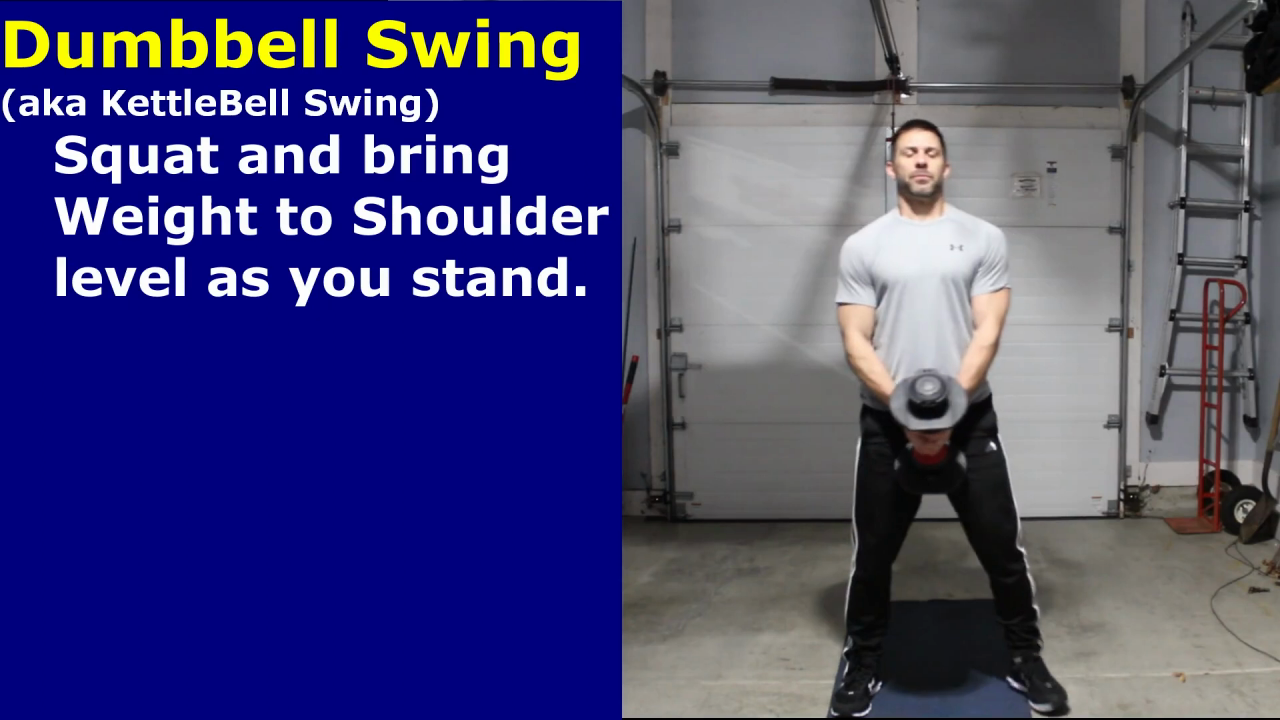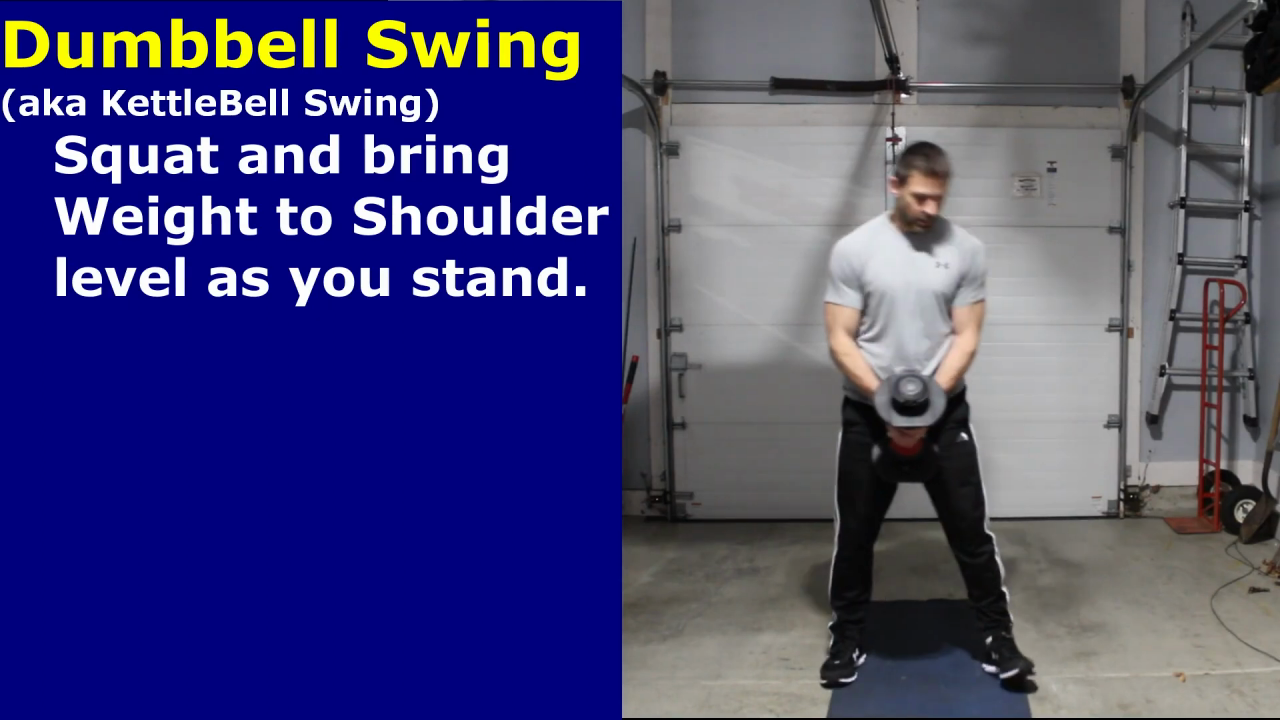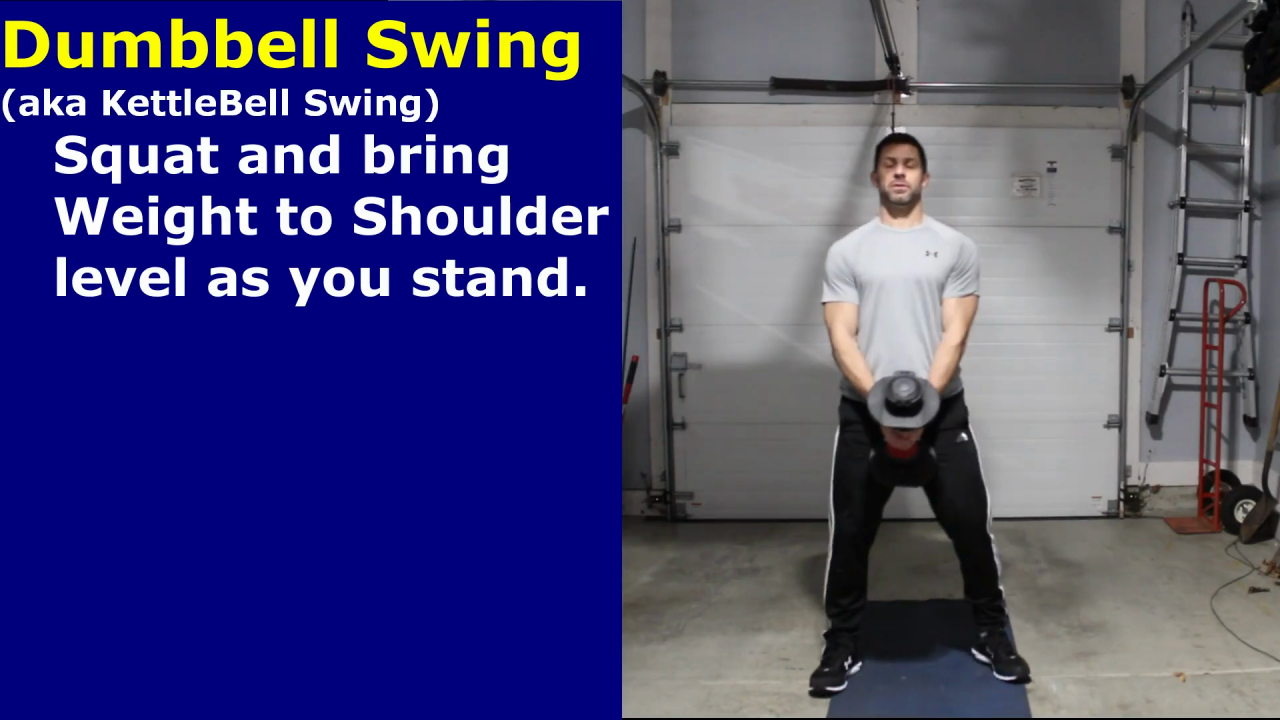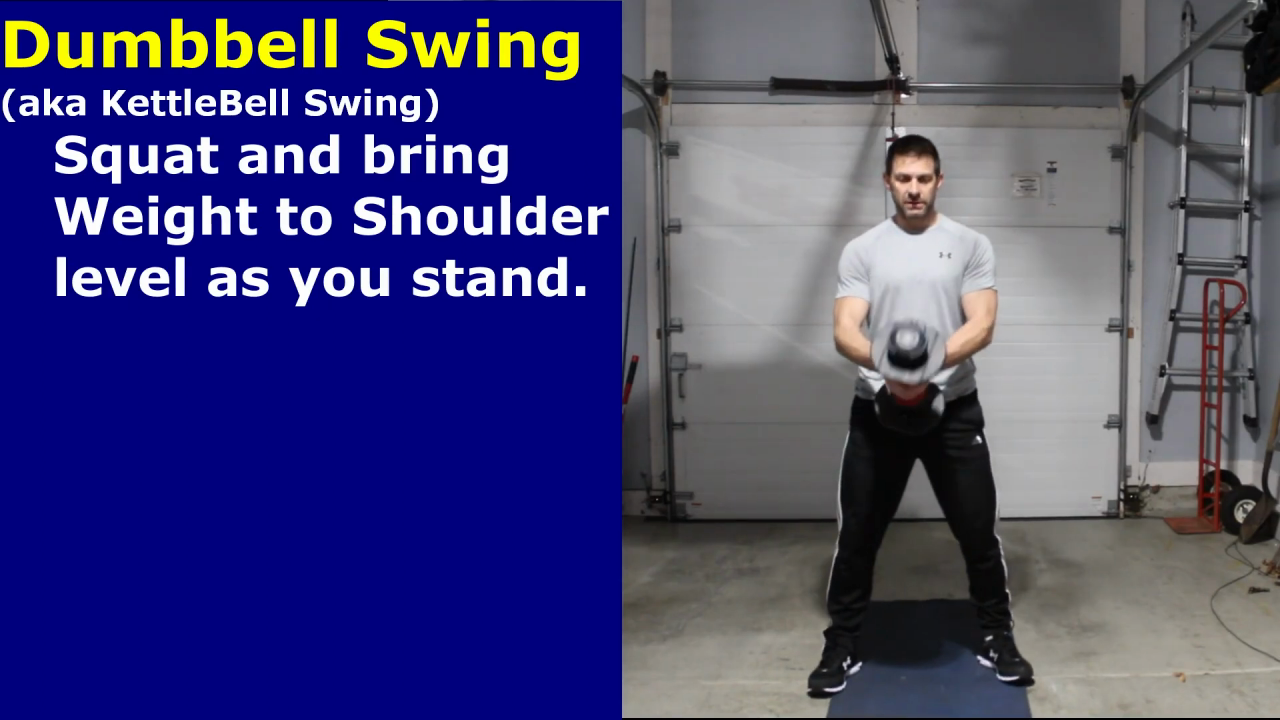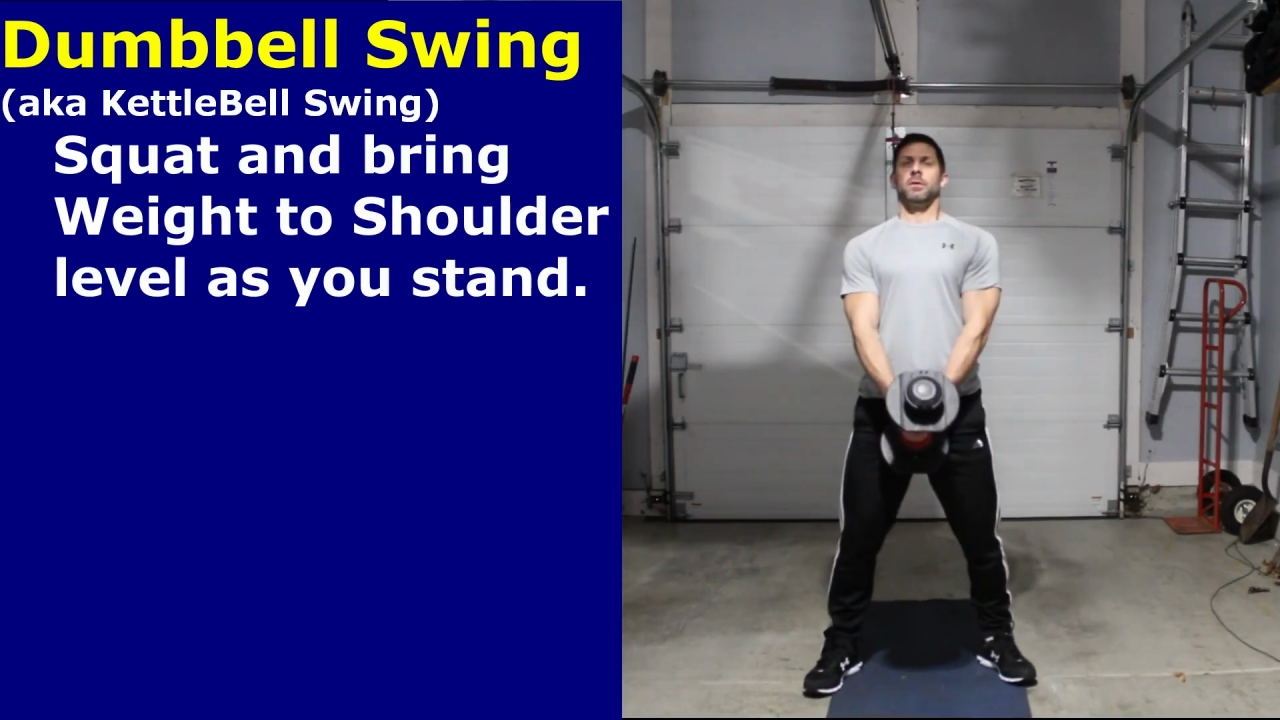
dt=1s
person 1, frame 1
left shoulder: (984, 238)
right shoulder: (862, 245)
left elbow: (988, 331)
right elbow: (856, 342)
left hip: (970, 417)
right hip: (887, 421)
left knee: (1002, 545)
right knee: (873, 552)
left ankle: (1026, 659)
right ankle: (863, 665)
person 1, frame 2
left shoulder: (965, 250)
right shoulder: (853, 249)
left elbow: (967, 337)
right elbow: (840, 339)
left hip: (944, 409)
right hip: (867, 411)
left knee: (970, 528)
right knee: (855, 532)
left ankle: (997, 639)
right ankle: (847, 639)
person 1, frame 3
left shoulder: (957, 247)
right shoulder: (846, 250)
left elbow: (955, 334)
right elbow: (842, 336)
left hip: (942, 410)
right hip: (863, 412)
left knee: (970, 524)
right knee: (850, 533)
left ankle: (991, 633)
right ankle: (843, 644)
person 1, frame 4
left shoulder: (971, 244)
right shoulder: (861, 250)
left elbow: (983, 324)
right elbow: (844, 329)
left wrist: (933, 361)
right wrist: (881, 361)
left hip: (953, 408)
right hip: (877, 410)
left knee: (978, 530)
right knee: (858, 533)
left ankle: (996, 637)
right ankle: (842, 645)
person 1, frame 5
left shoulder: (976, 242)
right shoulder: (864, 246)
left elbow: (976, 327)
right elbow: (864, 329)
left hip: (959, 408)
right hip: (880, 410)
left knee: (979, 533)
right knee: (859, 535)
left ankle: (997, 639)
right ankle: (841, 647)
